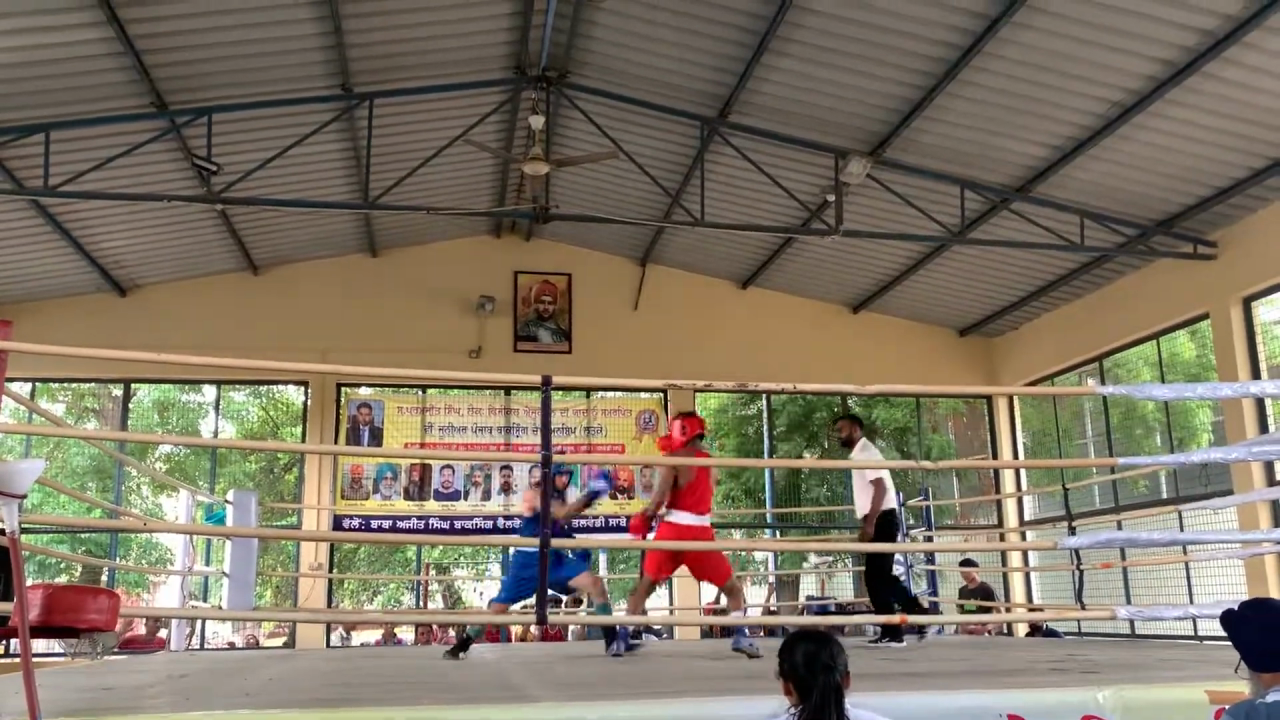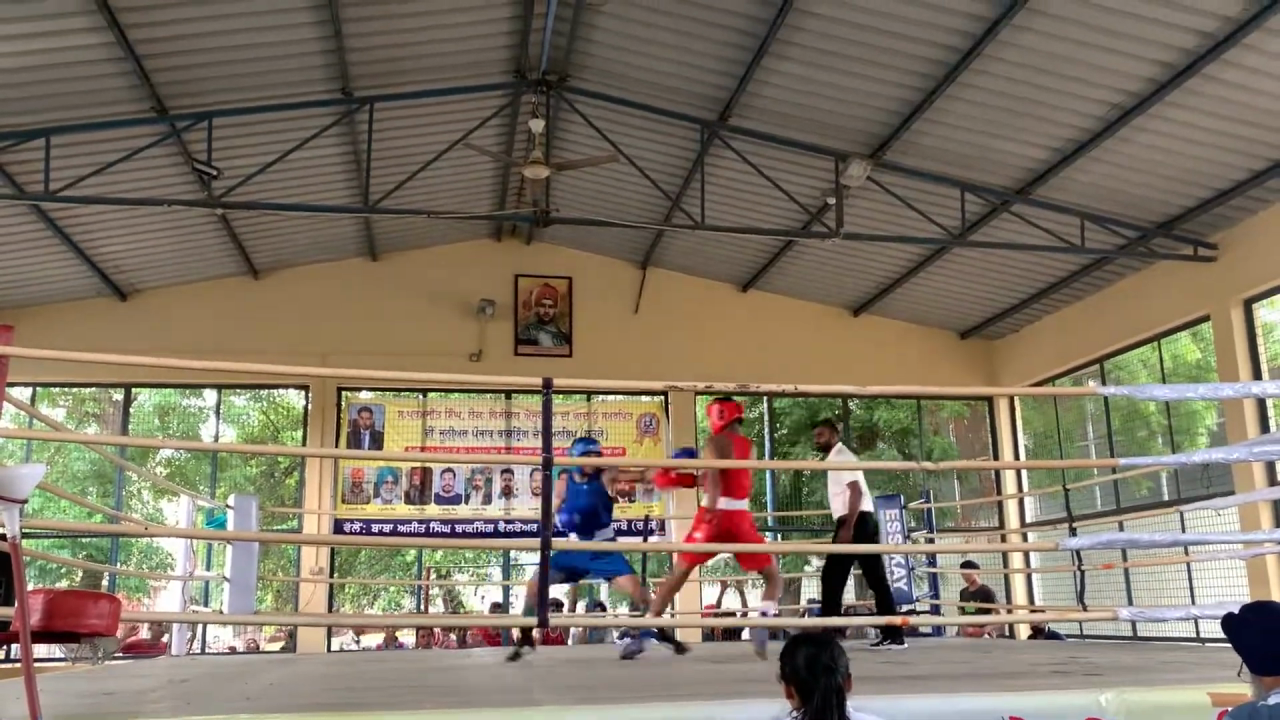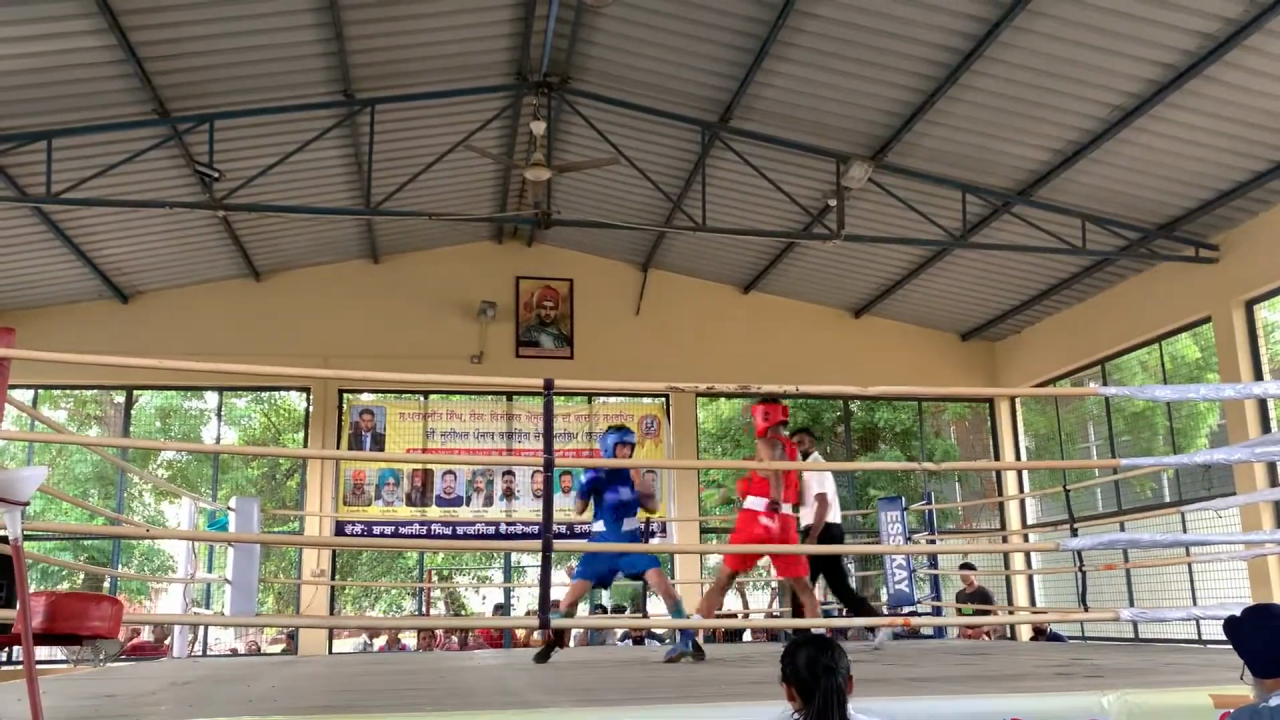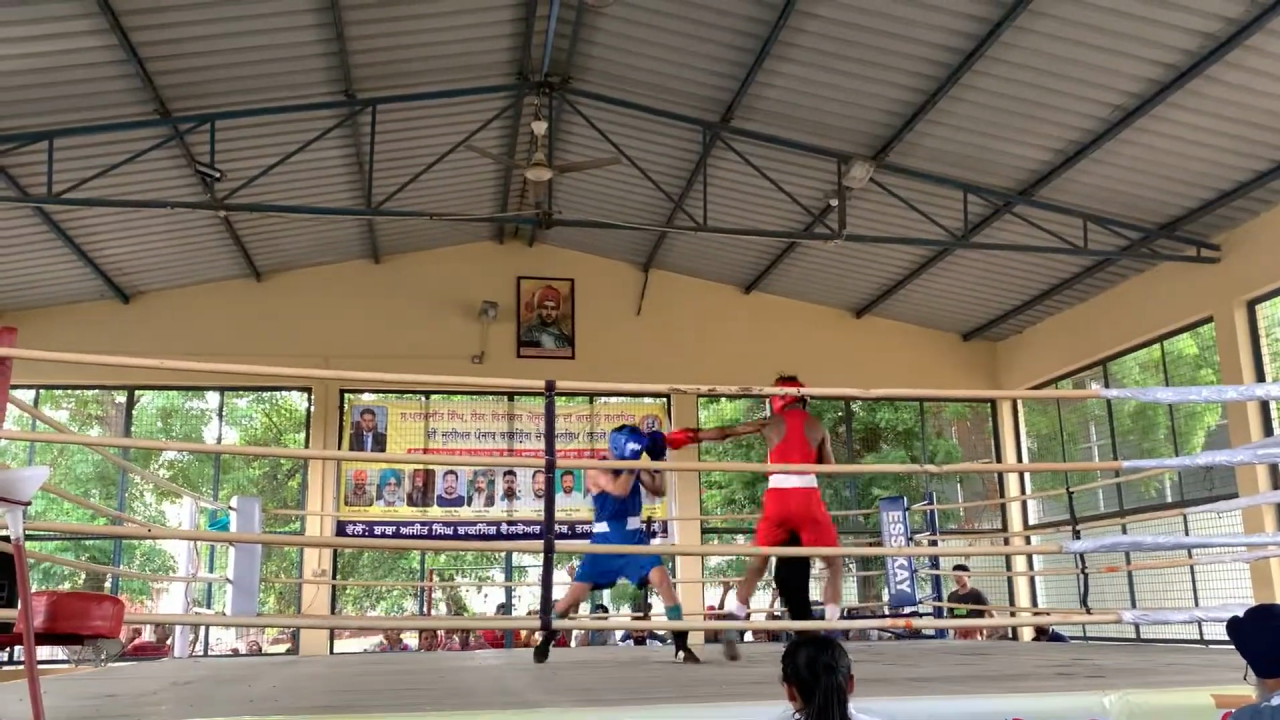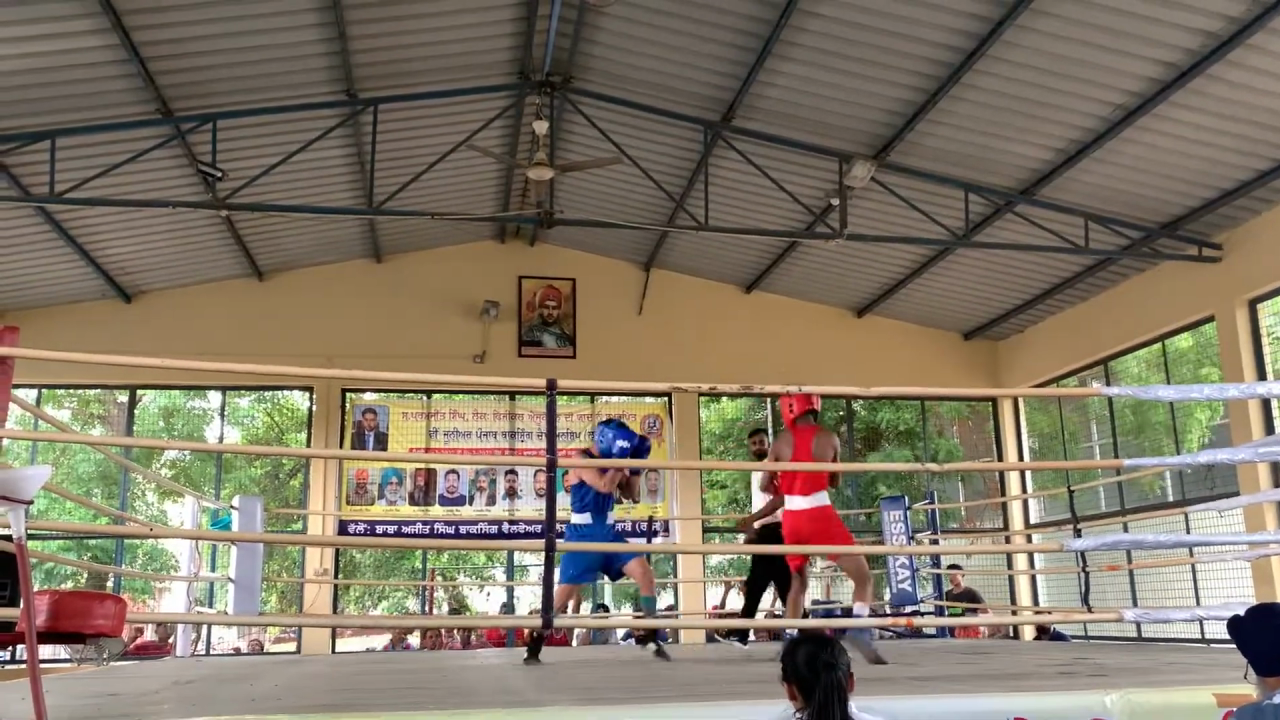
dt=0.2s
person 1, frame 1
left shoulder: (675, 459)
left elbow: (660, 497)
left wrist: (643, 517)
left hip: (672, 531)
right hip: (700, 534)
left knee: (644, 587)
right knee: (734, 590)
left ankle: (622, 637)
right ankle: (739, 636)
person 1, frame 2
left shoulder: (715, 444)
right shoulder: (750, 448)
left elbow: (713, 482)
left wrist: (709, 520)
left hip: (714, 517)
right hip: (740, 520)
left knee: (676, 578)
right knee: (773, 577)
right ankle: (763, 626)
person 1, frame 3
left shoulder: (767, 443)
right shoulder: (794, 451)
left elbow: (776, 475)
left wrist: (773, 507)
left hip: (754, 519)
right hip: (784, 524)
left knee: (722, 583)
right knee: (804, 590)
person 1, frame 4
left shoulder: (771, 422)
right shoulder: (818, 424)
left elbow: (727, 431)
right elbow: (829, 467)
left wrist: (692, 435)
left hip: (777, 500)
right hip: (807, 499)
left knee: (757, 567)
right knee: (835, 565)
left ankle: (732, 627)
person 1, frame 5
left shoulder: (782, 440)
right shoulder: (829, 438)
left elbow: (765, 485)
right elbow: (835, 483)
left wrist: (781, 487)
left hip: (792, 519)
right hip: (820, 516)
left knee: (798, 581)
right knee: (862, 577)
right ankle: (858, 630)
person 2, frame 1
left shoulder: (556, 493)
right shoulder: (535, 493)
right elbow: (562, 514)
right wrist: (590, 494)
left hip: (554, 556)
right hip: (528, 560)
left knee: (595, 584)
right knee: (498, 608)
left ankle: (612, 642)
right ankle: (462, 645)
person 2, frame 2
left shoulder: (605, 475)
right shoulder: (563, 485)
left elbow: (635, 474)
right elbow: (557, 516)
right wrist: (564, 519)
left hip: (604, 548)
right hip: (577, 549)
left knee: (634, 588)
right knee: (536, 584)
left ankle: (664, 635)
right ankle: (525, 639)
person 2, frame 3
left shoulder: (631, 471)
right shoulder: (596, 473)
left elbow: (652, 507)
right elbow: (579, 510)
left wrist: (635, 496)
right wrist: (584, 491)
left hip: (630, 539)
right hip: (601, 541)
left knee: (660, 582)
right knee: (576, 591)
left ankle: (687, 637)
right ankle: (554, 642)
person 2, frame 4
left shoulder: (634, 467)
right shoulder: (597, 469)
left elbow: (660, 491)
right elbow: (620, 490)
left wrist: (658, 459)
right wrist: (632, 461)
left hip: (634, 538)
right hip: (605, 540)
left knee: (662, 581)
right knee: (575, 594)
left ankle: (682, 645)
right ankle: (546, 640)
person 2, frame 5
left shoulder: (611, 460)
right shoulder: (580, 460)
left elbow: (631, 492)
right elbow: (605, 487)
left wrist: (637, 462)
right wrist: (620, 457)
left hip: (608, 533)
right hip: (582, 534)
left knee: (645, 572)
right knee: (566, 591)
left ankle: (649, 636)
right ankle: (534, 647)
person 3, frame 1
left shoulder: (867, 452)
right shoulder: (859, 455)
left elbow: (881, 488)
left wrist: (870, 523)
right wrist: (868, 523)
left hip: (881, 519)
right hip: (877, 521)
left knee: (879, 575)
right knee: (875, 577)
left ankle: (920, 617)
right ankle: (892, 632)
person 3, frame 2
left shoulder: (841, 456)
right shoulder: (837, 458)
left elbow: (856, 492)
left wrist: (847, 527)
right wrist: (847, 526)
left hip: (856, 521)
right hip: (862, 521)
left knee: (831, 574)
right knee: (876, 578)
right ankle: (893, 635)
person 3, frame 3
left shoulder: (814, 467)
right shoulder: (813, 467)
left elbow: (823, 503)
left wrist: (812, 537)
left hip: (821, 531)
right hip: (830, 530)
right knee: (840, 587)
person 3, frame 4
left shoulder: (795, 462)
right shoulder: (789, 462)
left elbow: (798, 499)
left wrist: (775, 525)
left hip: (797, 526)
right hip: (793, 526)
left knee: (790, 581)
right knee: (784, 579)
left ankle: (806, 633)
right ankle: (805, 630)
person 3, frame 5
right shoulder: (758, 470)
left elbow: (778, 500)
left wrist: (752, 519)
right wrist: (751, 527)
left hip: (774, 530)
right hip: (763, 531)
left knee: (784, 584)
right knee: (754, 585)
right ankle: (740, 634)
